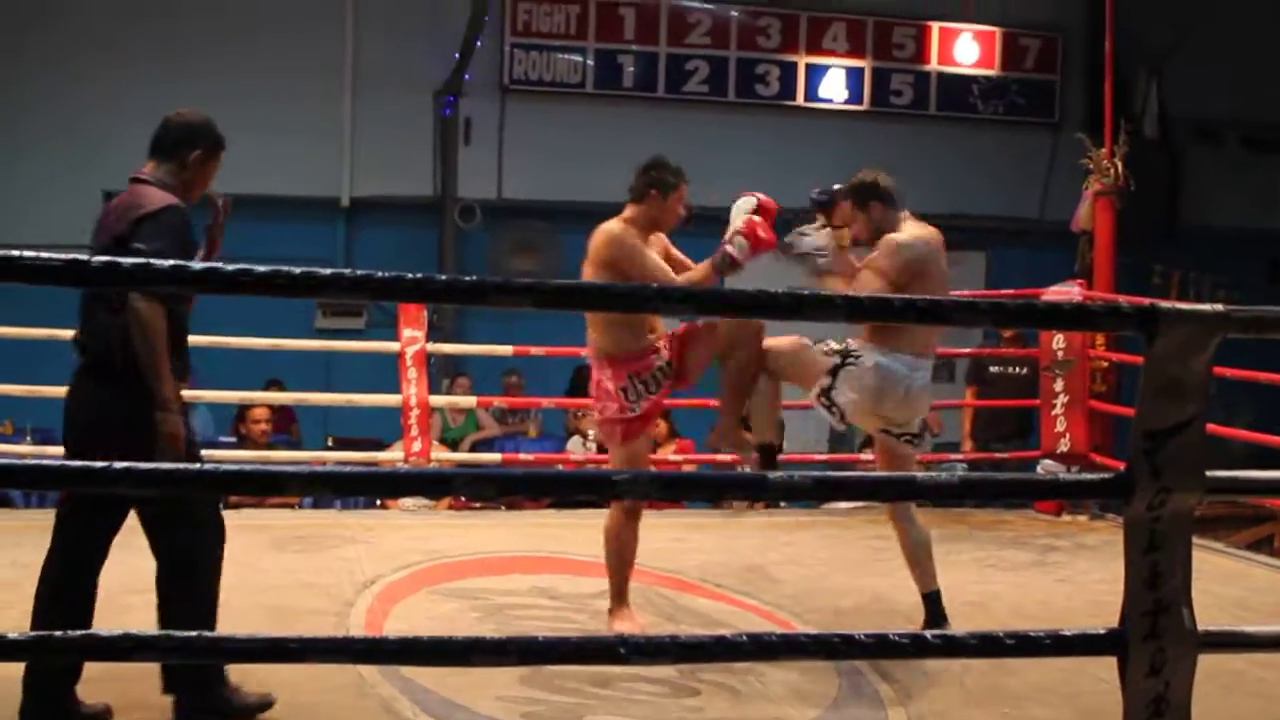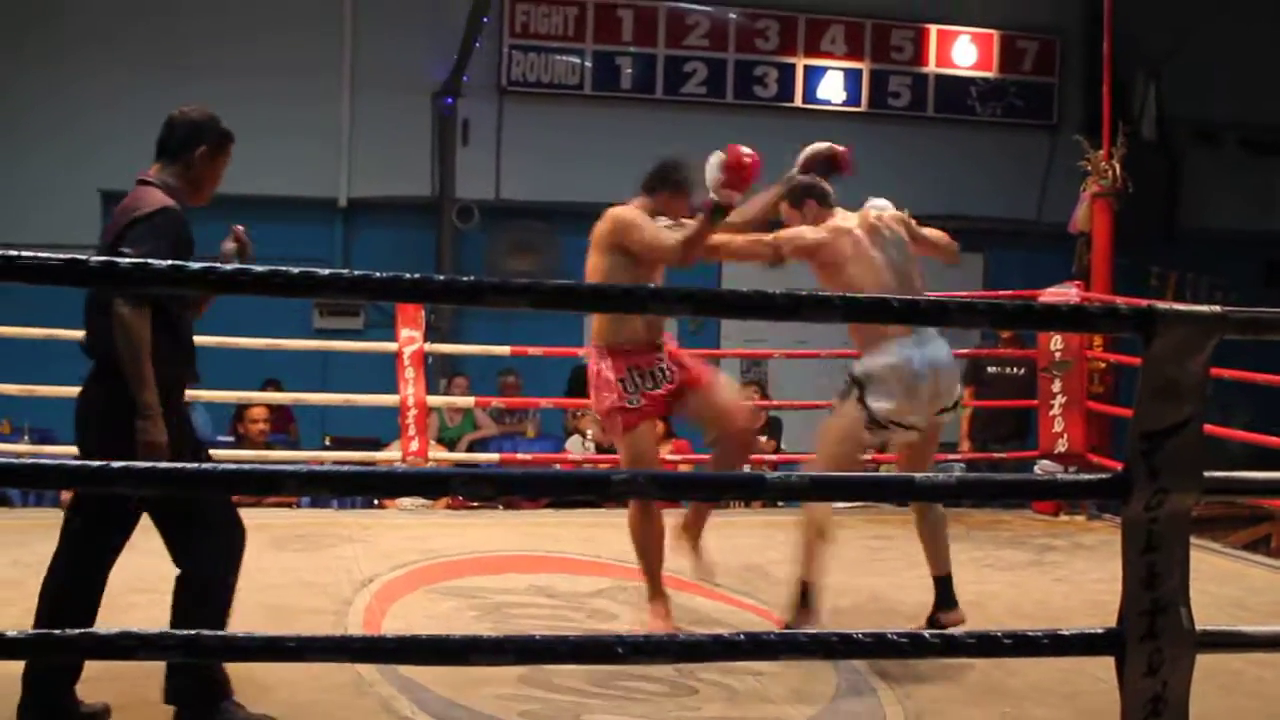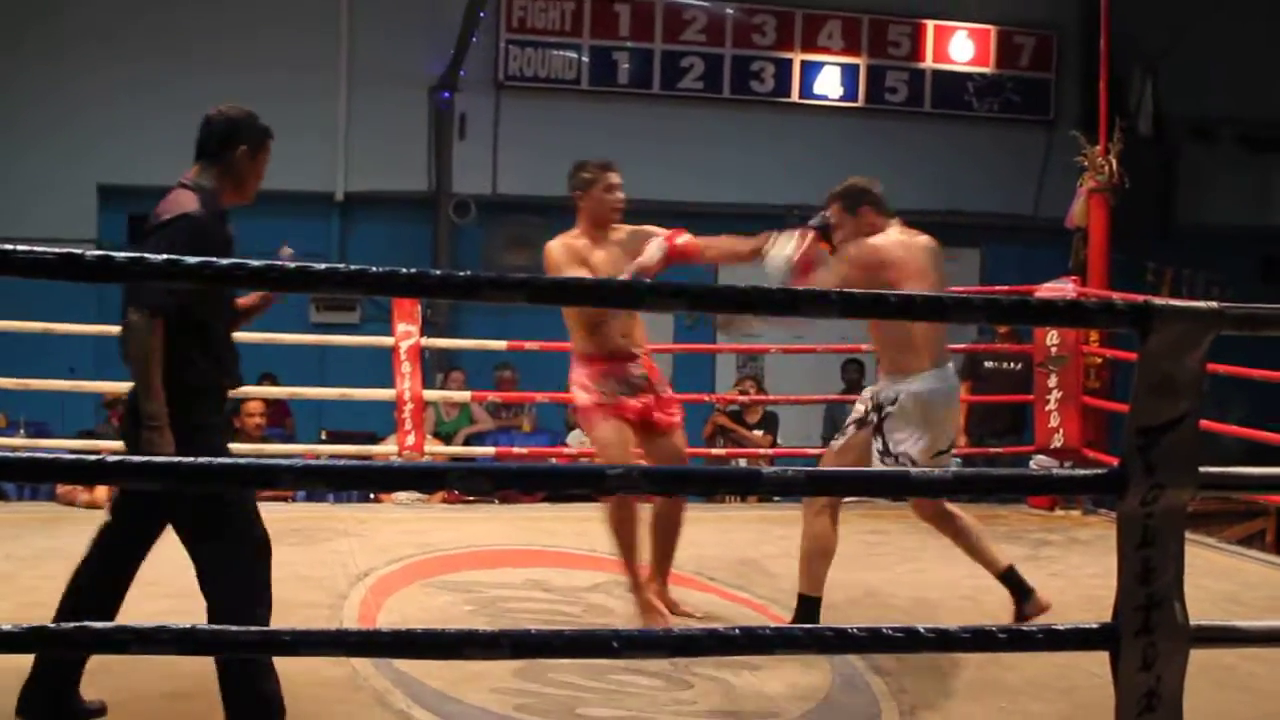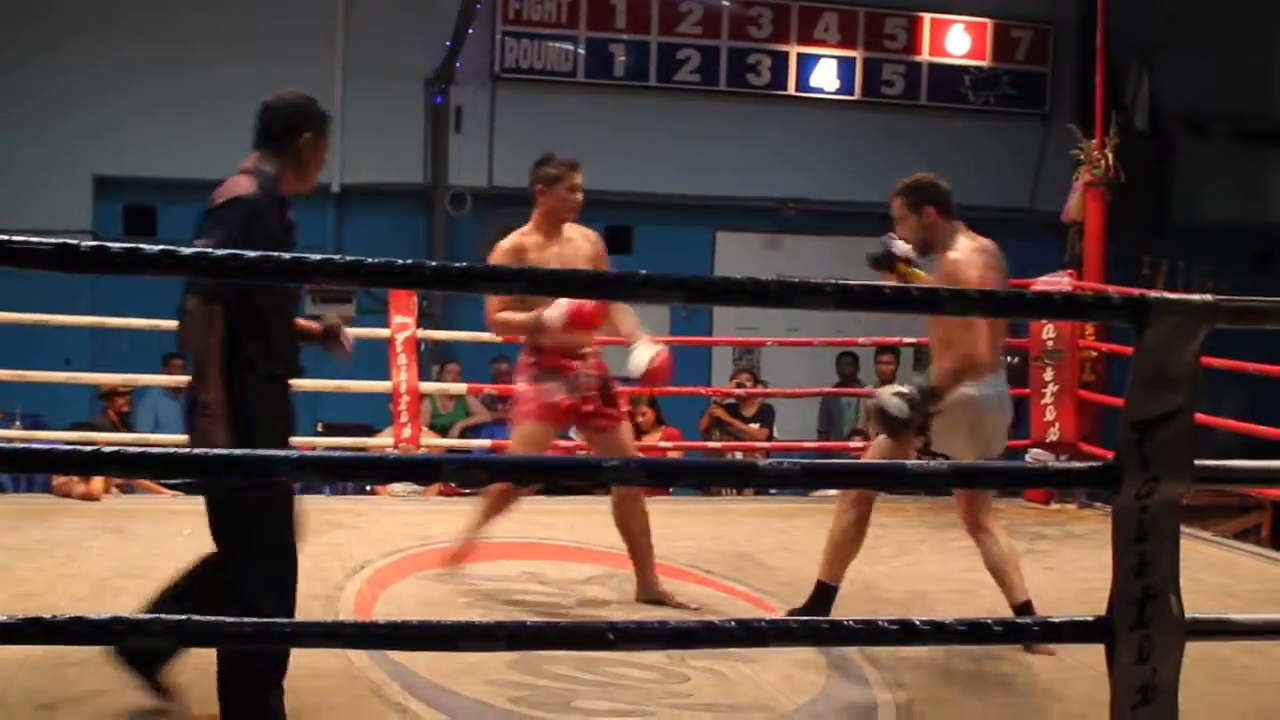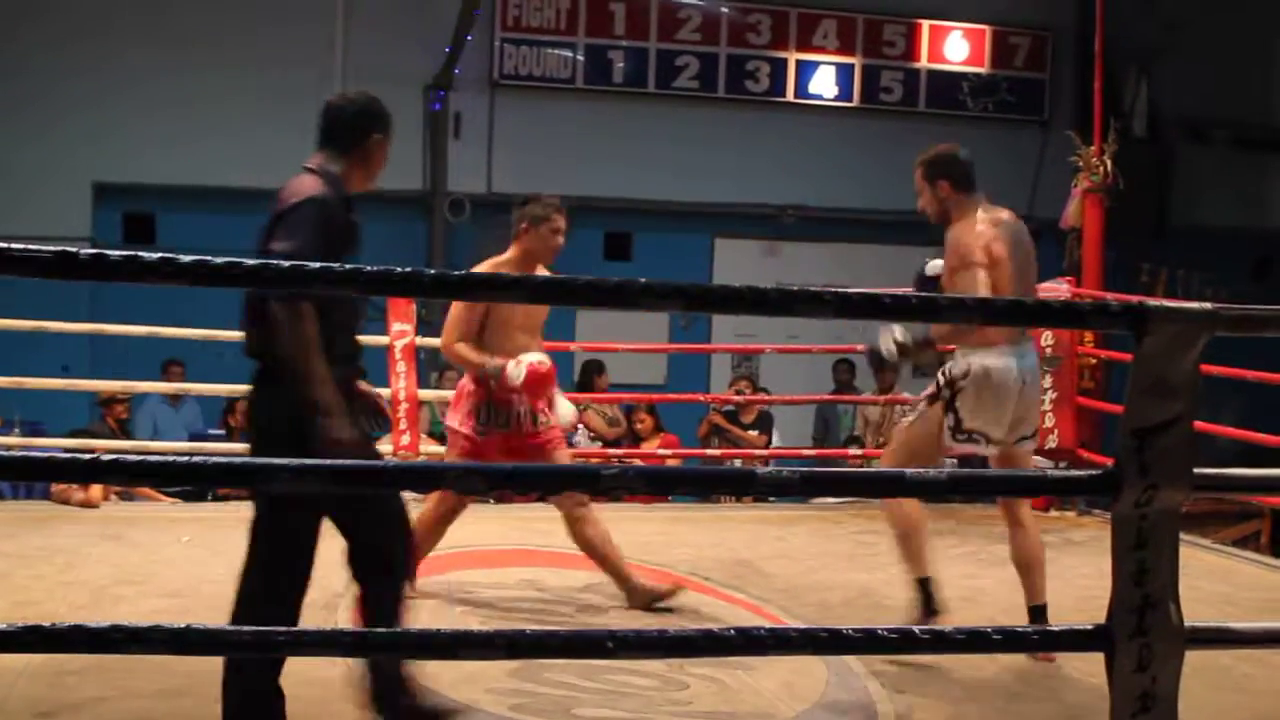
dt=0.2s
person 1, frame 1
left shoulder: (120, 208)
right shoulder: (164, 212)
right elbow: (145, 307)
left wrist: (208, 247)
right wrist: (167, 406)
left hip: (93, 398)
right hip: (131, 402)
left knee: (78, 546)
right knee: (195, 537)
person 1, frame 2
left shoulder: (140, 210)
right shoulder: (161, 215)
right elbow: (129, 312)
left wrist: (219, 271)
right wrist: (152, 414)
left hip: (111, 407)
right hip: (140, 411)
left knee: (86, 549)
right knee: (214, 539)
person 1, frame 3
left shoulder: (200, 218)
right shoulder: (188, 220)
right elbow: (143, 321)
left wrist: (259, 300)
right wrist: (156, 426)
left hip: (184, 417)
right hip: (183, 421)
left knee: (119, 552)
right knee: (238, 560)
person 1, frame 4
left shoulder: (261, 204)
right shoulder: (248, 203)
right elbow: (204, 305)
left wrist: (305, 331)
right wrist: (212, 411)
left hip: (257, 403)
right hip: (235, 409)
left knee: (253, 546)
right knee: (262, 559)
left ankle: (150, 641)
person 1, frame 5
left shoulder: (318, 201)
right shoulder: (315, 202)
right elbow: (290, 306)
left wrist: (350, 388)
right wrist: (329, 409)
left hip: (312, 408)
right hip: (299, 412)
left knee: (385, 547)
right knee: (280, 569)
person 2, frame 1
left shoulder: (900, 246)
right shoulder: (927, 237)
left wrist: (821, 264)
right wrist: (841, 253)
left hip: (871, 370)
right hip: (912, 382)
left knee: (764, 354)
right knee: (899, 503)
left ankle: (766, 469)
right ankle: (935, 618)
person 2, frame 2
left shoulder: (817, 237)
right shoulder: (887, 221)
left elbow: (749, 246)
right elbow: (948, 249)
left hip: (890, 371)
right hip: (935, 359)
left ankle: (803, 610)
right ankle: (945, 603)
person 2, frame 3
left shoulder: (876, 251)
right shoulder: (925, 245)
left elbow: (809, 290)
left hip: (904, 397)
right hip: (936, 392)
left knee: (820, 499)
right knee: (931, 505)
left ankle: (806, 621)
right ankle: (1021, 593)
person 2, frame 4
left shoulder: (957, 264)
right shoulder: (985, 248)
left elbow: (971, 353)
left wrist: (918, 397)
right wrist: (910, 269)
left hip: (957, 400)
right hip: (992, 397)
left knee: (855, 487)
right knee: (980, 518)
left ankle: (819, 608)
right ankle: (1031, 624)
person 2, frame 5
left shoulder: (964, 234)
right shoulder: (1011, 224)
left wrist: (916, 342)
left hip: (981, 371)
right hip: (1023, 367)
right knee: (1016, 505)
left ankle: (928, 608)
right ankle: (1039, 629)
person 3, frame 1
left shoulder: (650, 235)
right shoulder: (616, 236)
left elbow: (695, 275)
right elbow: (674, 290)
left wrist: (737, 229)
right wrist: (728, 259)
left hip: (659, 352)
right hip: (621, 375)
left knee: (744, 323)
right knee: (631, 497)
left ankle: (723, 423)
right ankle: (619, 607)
person 3, frame 2
left shoulder: (653, 229)
right shoulder: (620, 221)
left elbow: (714, 231)
right elbow: (678, 250)
right wrist: (718, 202)
left hip: (658, 358)
right hip: (618, 369)
left knee: (740, 426)
left ankle: (692, 525)
right ankle: (656, 597)
person 3, frame 3
left shoulder: (636, 236)
right shoulder: (560, 250)
left elbow: (697, 249)
right elbow: (589, 304)
right wrist: (641, 266)
left hip: (643, 371)
right hip: (599, 376)
left ankle: (658, 587)
right ankle: (637, 587)
person 3, frame 4
left shoulder: (589, 240)
right shoulder: (513, 249)
left elbow: (611, 303)
right elbow: (497, 316)
left wrist: (639, 340)
right wrist: (543, 319)
left hip: (591, 369)
right hip: (543, 370)
left ankle: (648, 582)
right ankle: (473, 532)
person 3, frame 5
left shoulder: (545, 280)
right shoulder: (485, 278)
right elbow: (451, 344)
left wrist: (552, 395)
right wrist: (500, 370)
left hip: (527, 404)
right hip: (480, 402)
left knee: (573, 494)
right knee: (450, 498)
left ankle: (632, 586)
